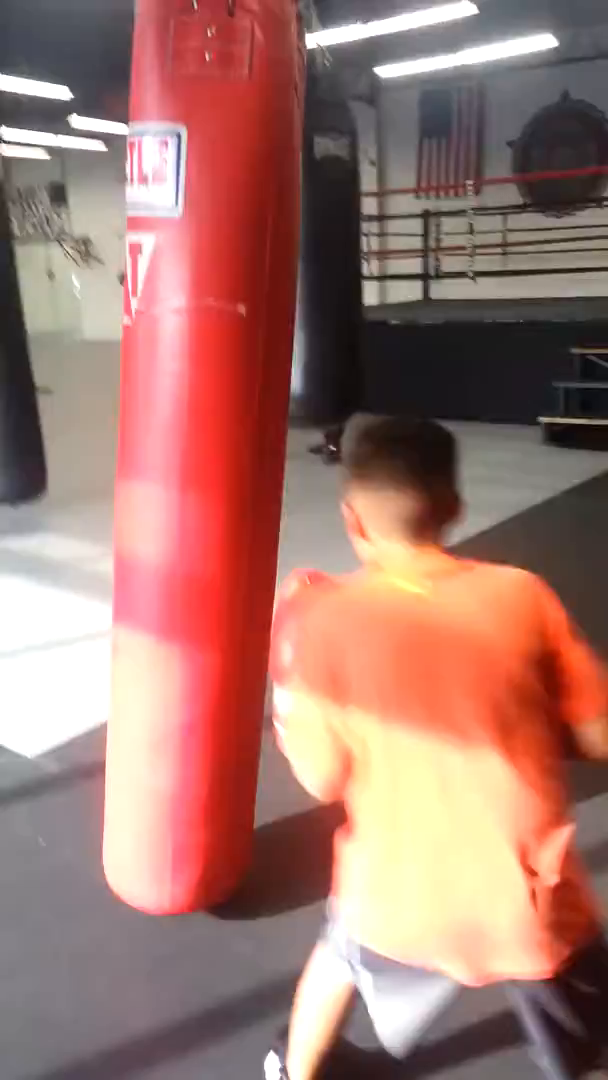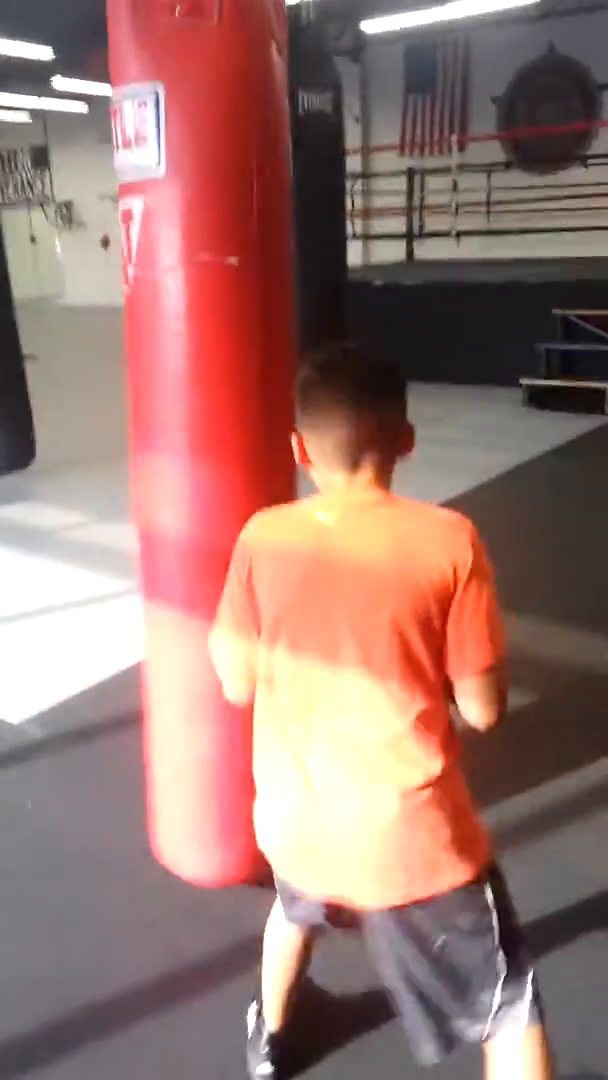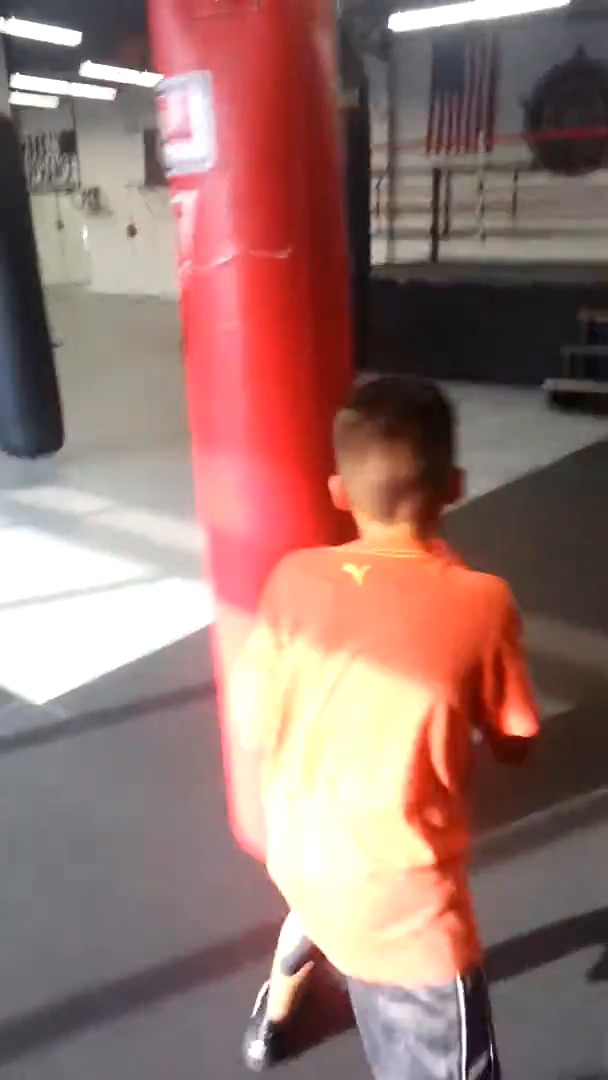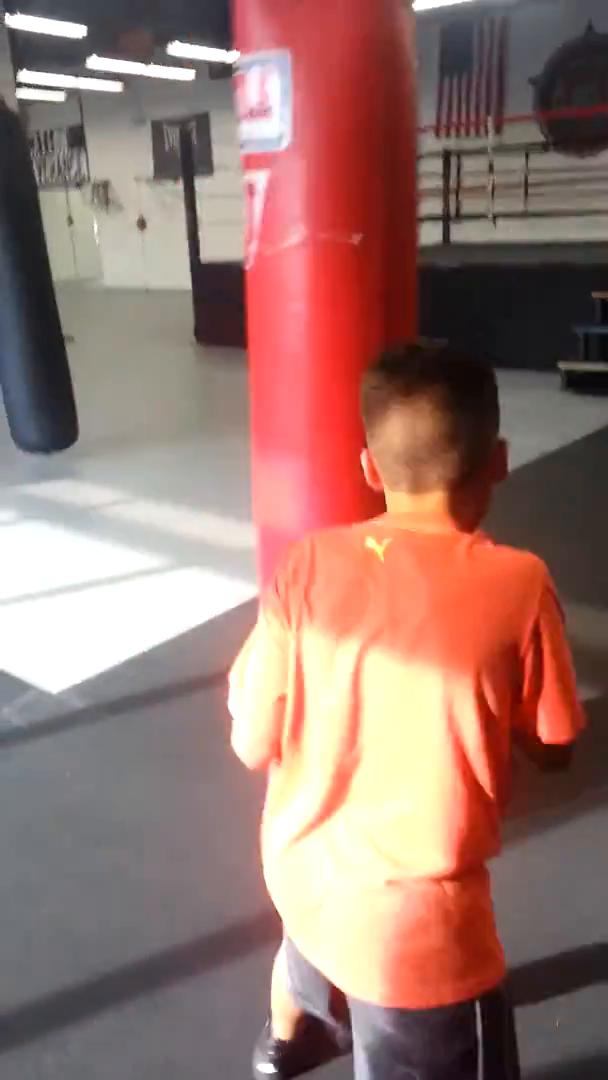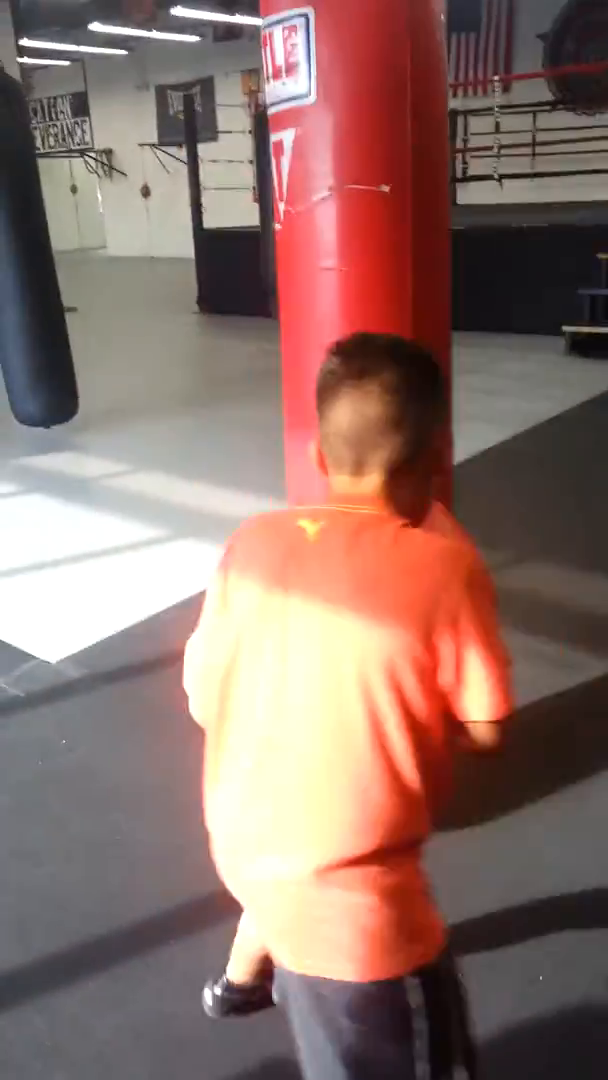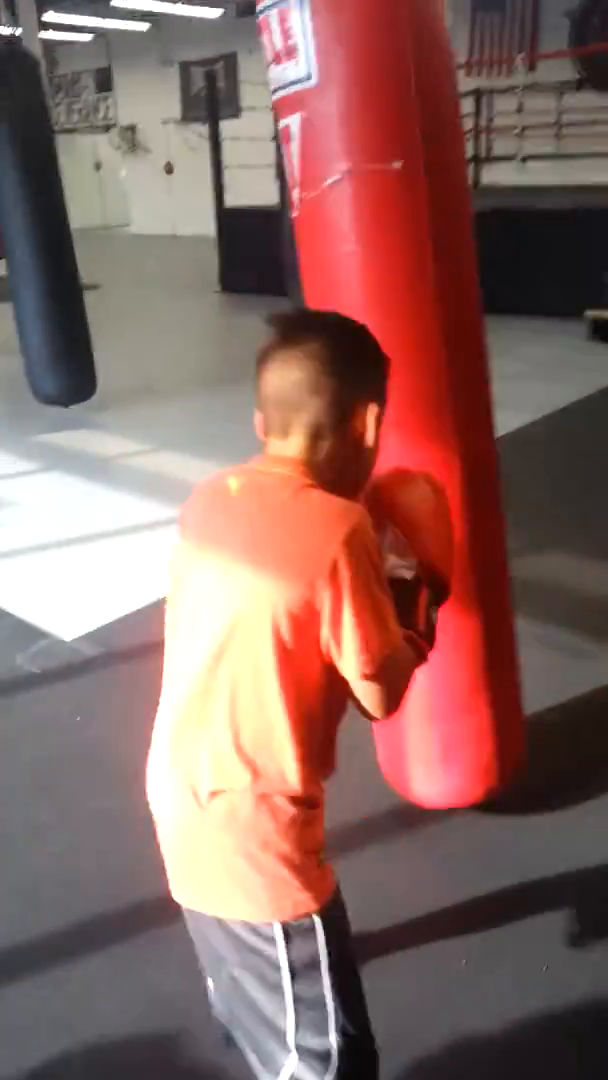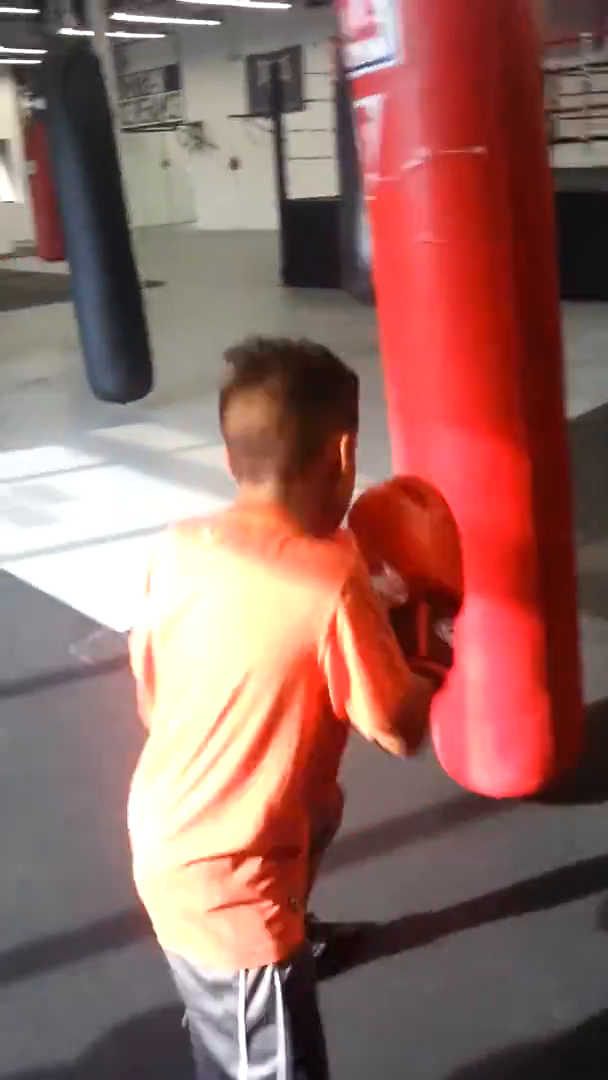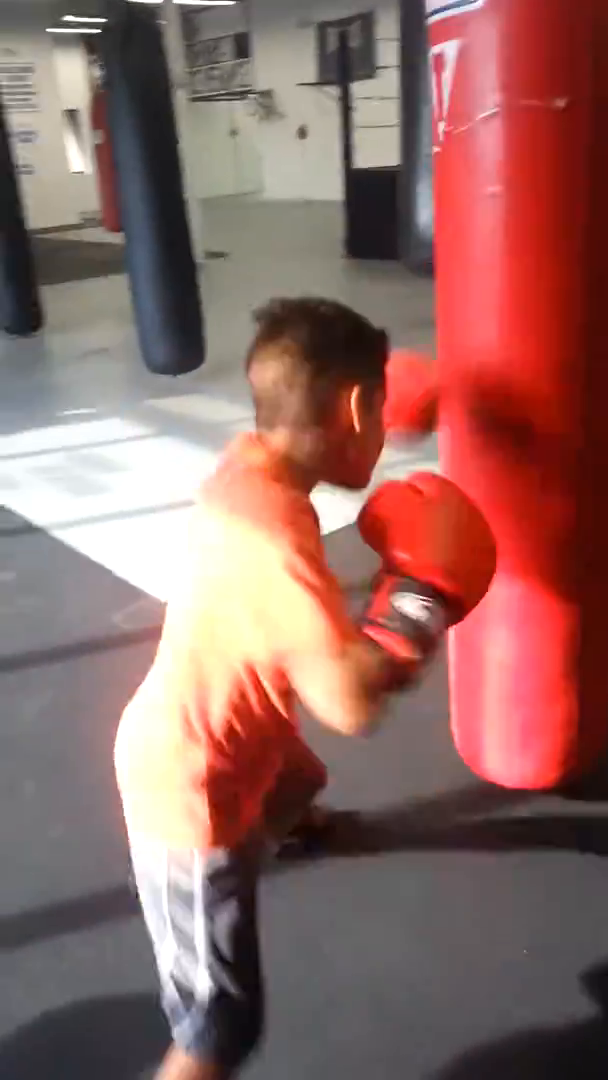
dt=0.2s
person 1, frame 1
left shoulder: (326, 617)
right shoulder: (524, 597)
left elbow: (324, 779)
left wrist: (293, 668)
left hip: (396, 898)
right hip: (532, 904)
left knee: (343, 958)
person 1, frame 2
left shoulder: (264, 540)
right shoulder: (450, 544)
left elbow: (237, 684)
right elbow: (483, 707)
left hip: (297, 815)
right hip: (411, 830)
left knee: (298, 904)
right knee: (506, 1014)
person 1, frame 3
left shoulder: (296, 582)
right shoulder: (484, 607)
left elbow: (256, 735)
right elbow: (515, 746)
left hip: (300, 855)
right hip: (404, 902)
left knee: (311, 916)
left ankle: (269, 1022)
person 1, frame 4
left shoulder: (308, 564)
right shoulder: (519, 586)
left elbow: (253, 742)
right elbow: (553, 748)
left hip: (304, 869)
right hip: (420, 922)
left knee: (310, 940)
person 1, frame 5
left shoulder: (252, 542)
right shoulder: (440, 566)
left elbow: (205, 702)
right elbow: (487, 727)
left hip: (246, 839)
right hip: (350, 897)
left knee: (278, 905)
left ankle: (245, 979)
person 1, frame 6
left shoulder: (210, 500)
right shoulder: (336, 529)
right elbow: (380, 695)
right wrist: (415, 618)
left hip: (184, 792)
right hip: (246, 830)
left ankle: (236, 971)
person 1, frame 7
left shoulder: (181, 546)
right shoulder: (334, 584)
left elbow: (151, 703)
right elbow: (402, 732)
left hip: (167, 824)
right hip: (220, 891)
left knee: (322, 810)
left ankle: (295, 939)
person 1, frame 8
left shoulder: (250, 465)
right shoulder: (280, 536)
right elbow: (351, 707)
left hip: (222, 742)
right hip: (192, 786)
left knee: (301, 780)
left ankle: (265, 842)
